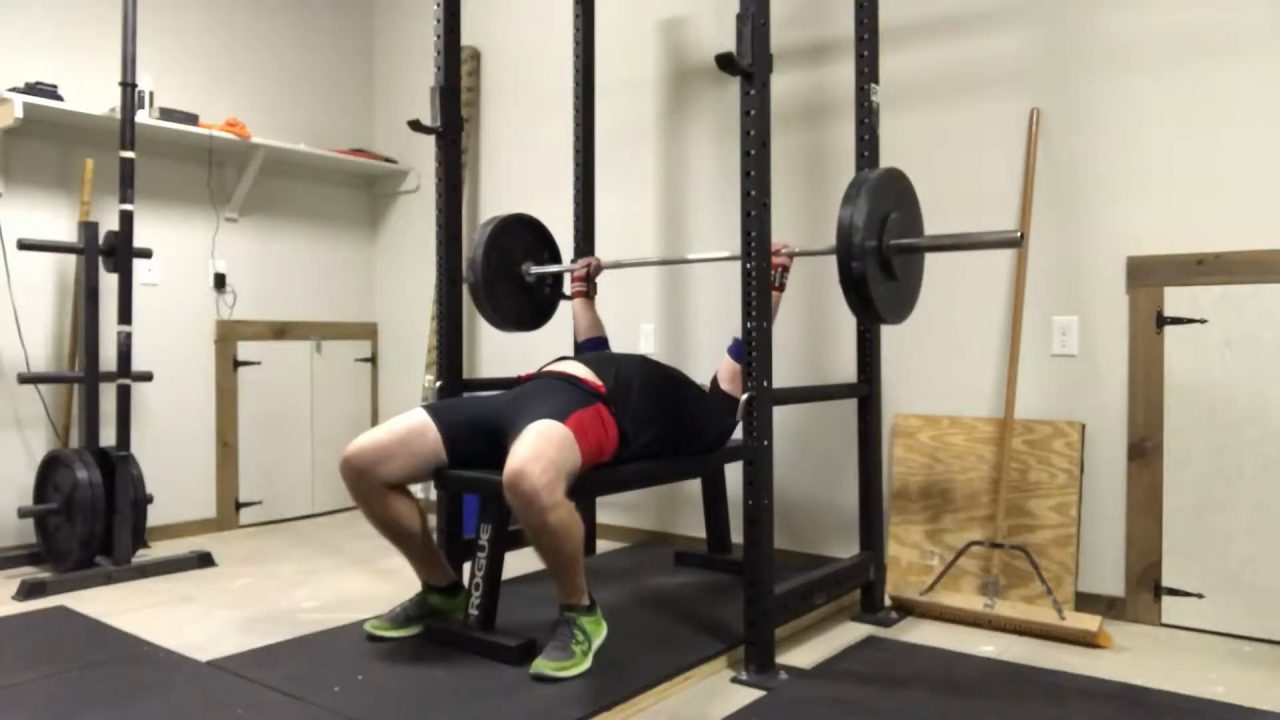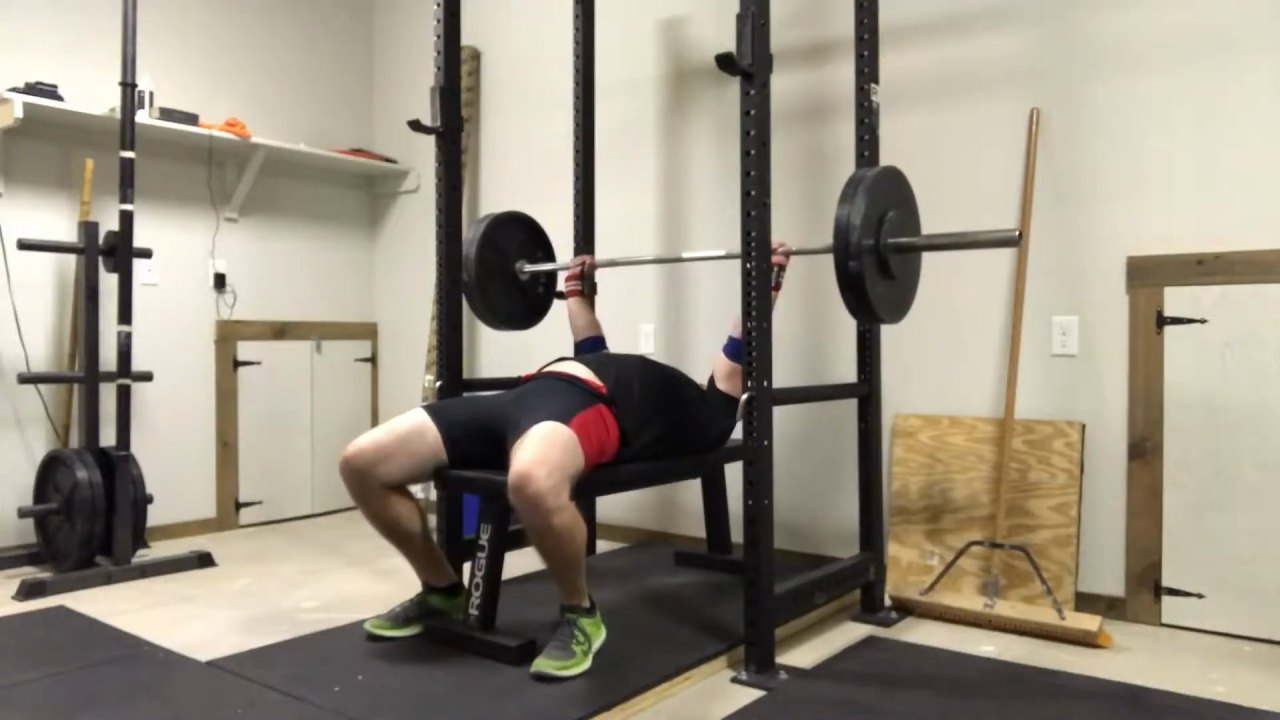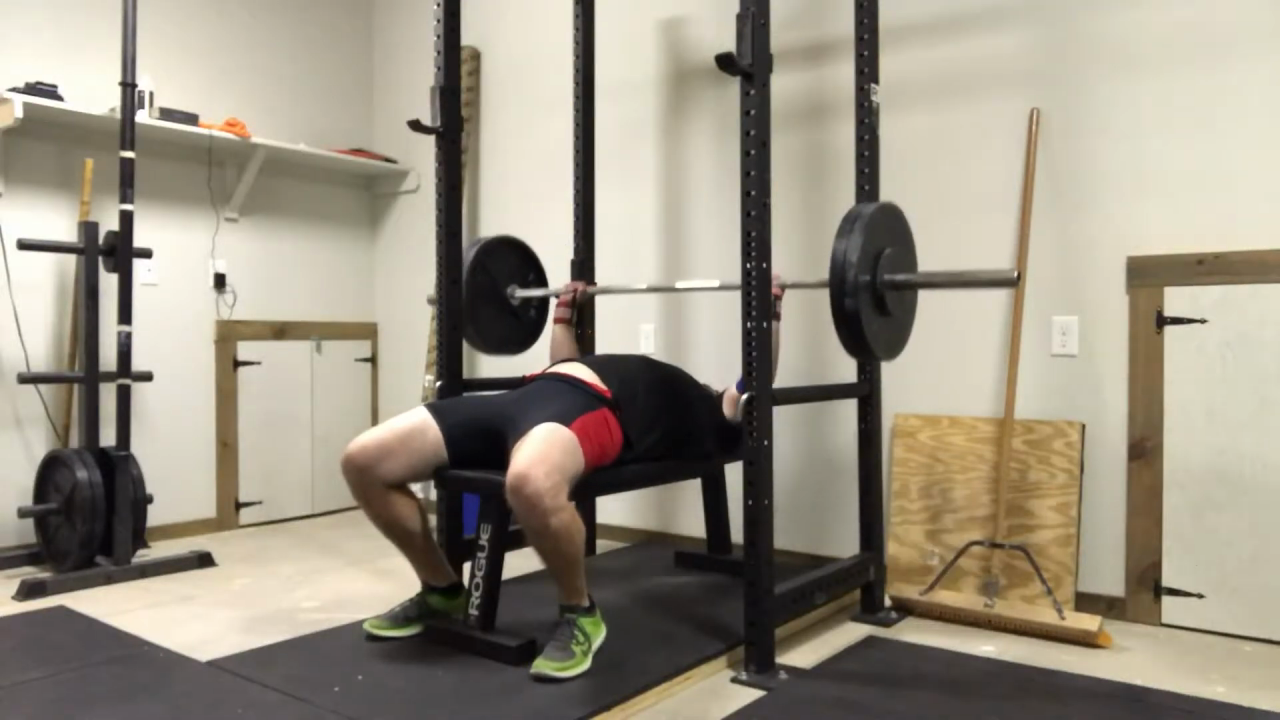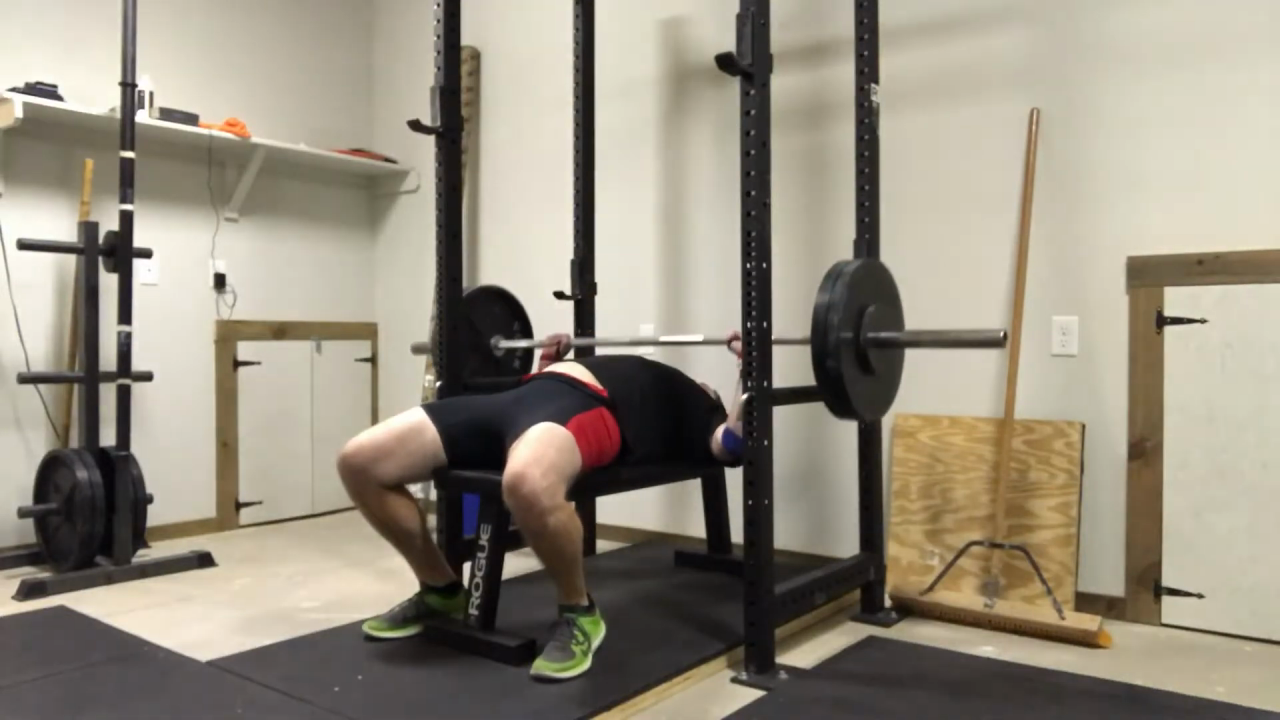
dt=0.5s
person 1, frame 1
left shoulder: (706, 417)
right shoulder: (641, 389)
left elbow: (745, 357)
right elbow: (591, 348)
left wrist: (771, 281)
right wrist: (582, 289)
left knee: (528, 479)
right knee: (362, 461)
left ankle: (579, 613)
right ankle: (442, 591)
person 1, frame 2
left shoulder: (707, 416)
right shoulder: (637, 392)
left elbow: (739, 355)
right elbow: (591, 348)
left wrist: (767, 280)
right wrist: (576, 288)
left knee: (534, 483)
right knee: (361, 462)
left ankle: (580, 614)
right ankle: (442, 592)
person 1, frame 3
left shoulder: (709, 419)
right shoulder: (650, 391)
right elbow: (563, 369)
left wrist: (768, 312)
right wrist: (564, 315)
left knee: (532, 483)
right knee: (363, 461)
left ankle: (580, 615)
right ankle: (442, 593)
person 1, frame 4
left shoulder: (703, 421)
left elbow: (738, 441)
right wrist: (548, 364)
left knee: (528, 483)
right knee: (359, 461)
left ankle: (578, 613)
right ankle: (440, 591)
